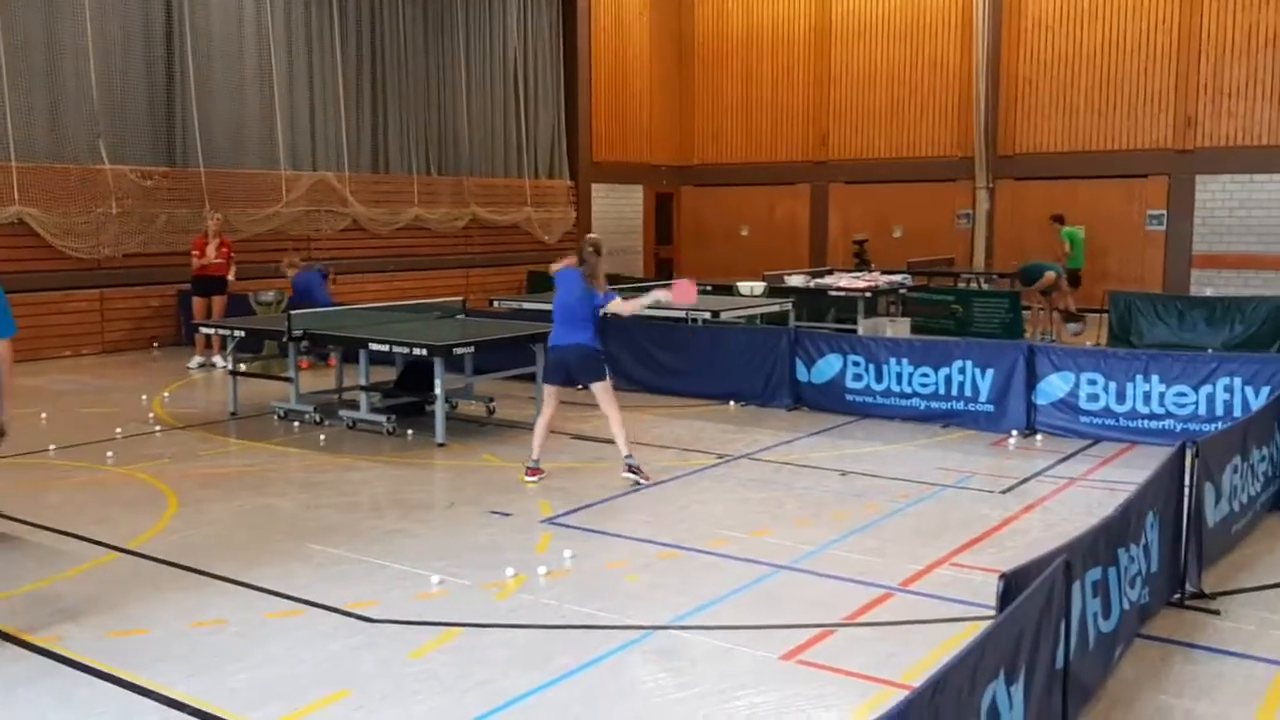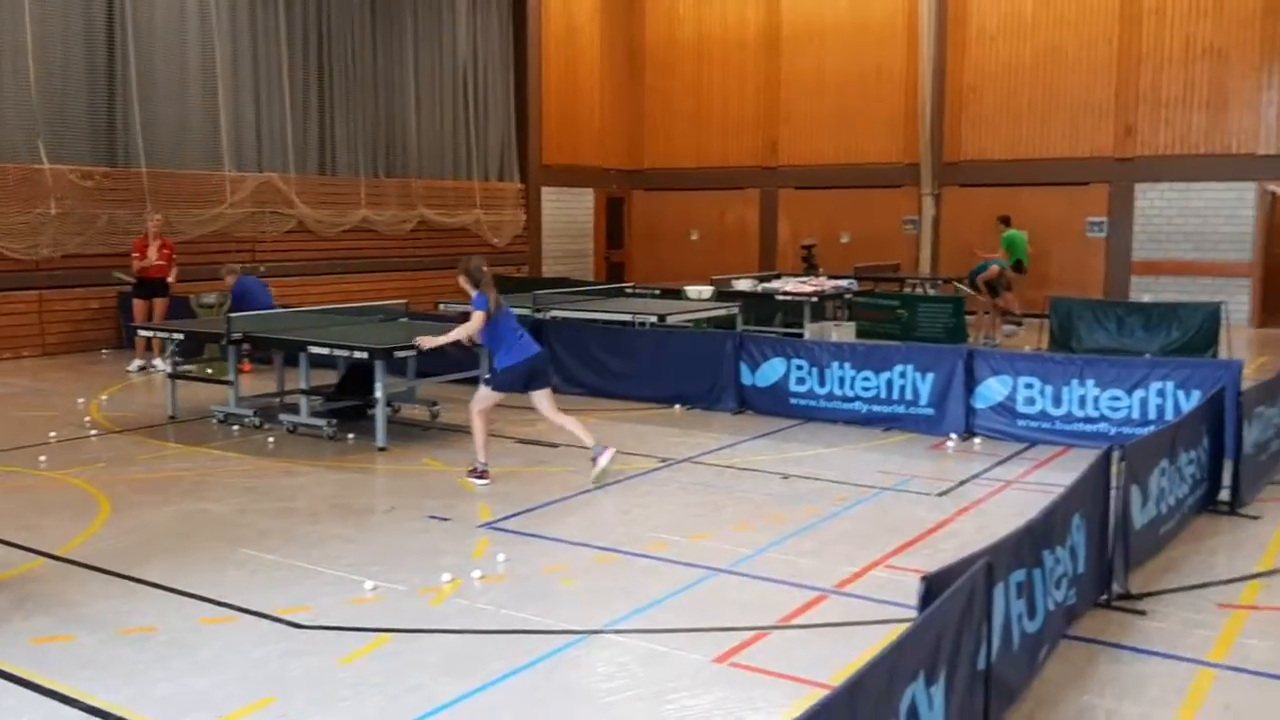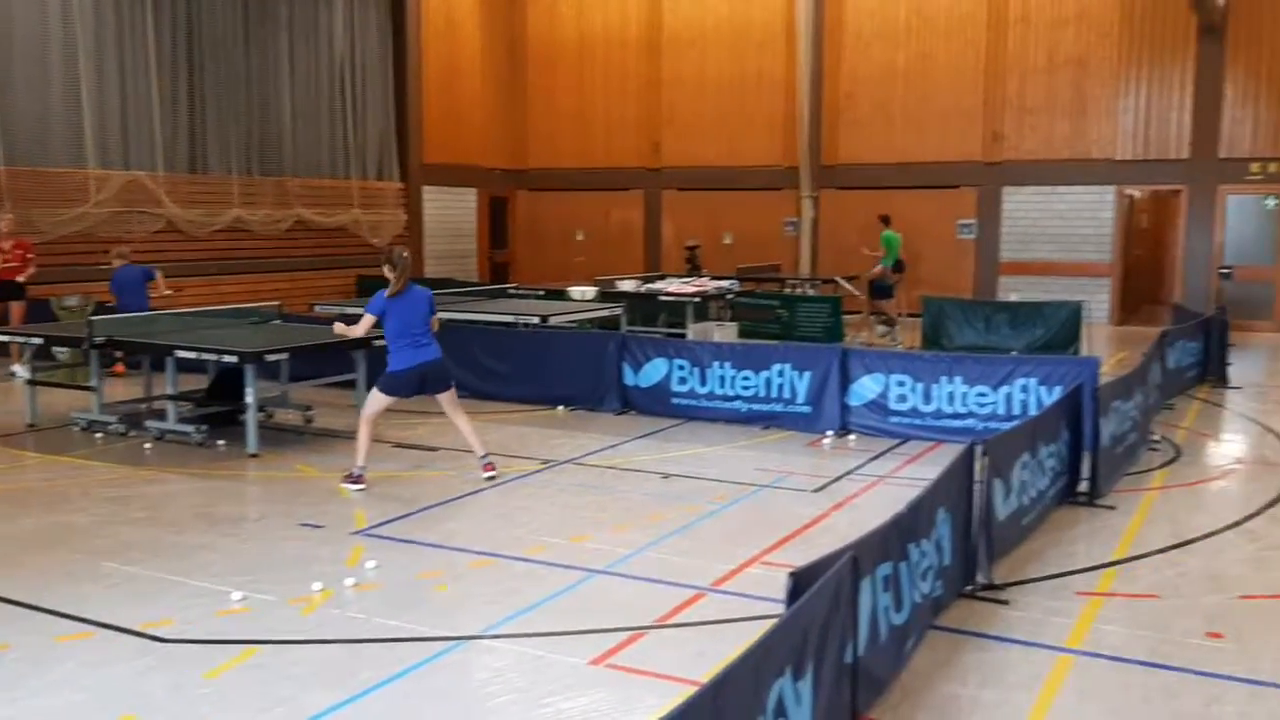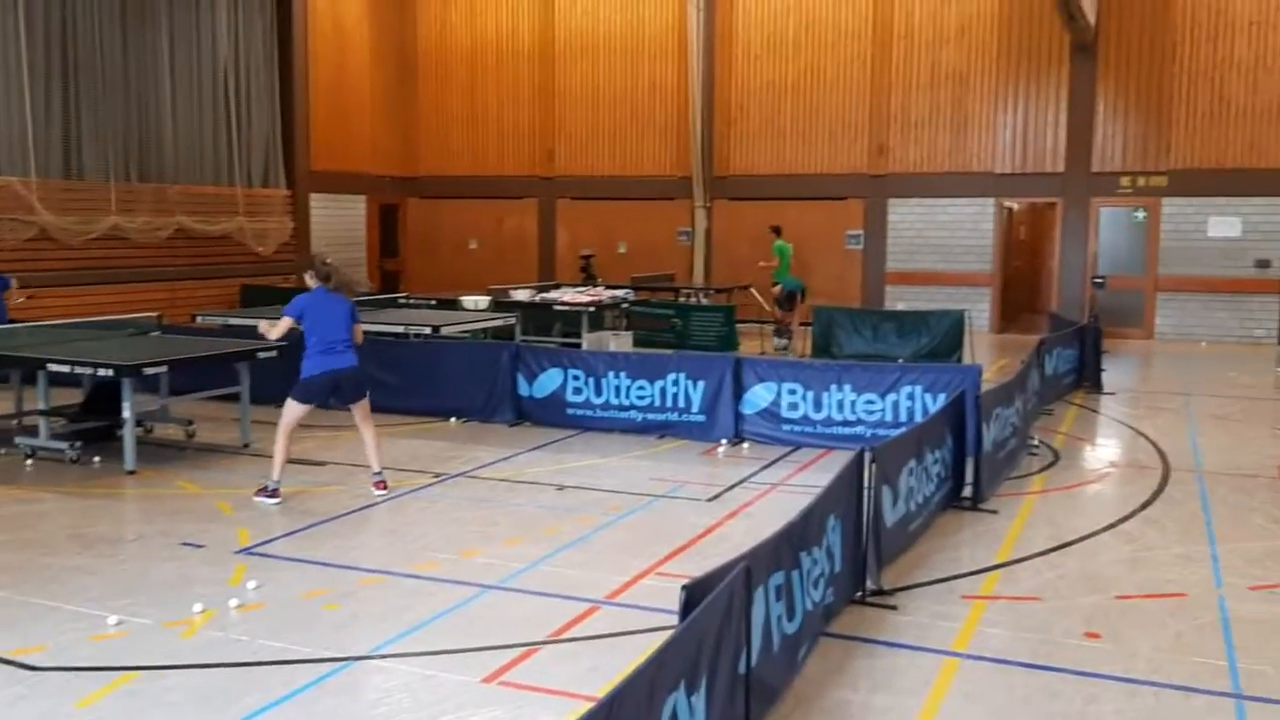
dt=0.4s
person 1, frame 1
left shoulder: (565, 275)
right shoulder: (595, 286)
left elbow: (555, 268)
right elbow: (625, 308)
left wrist: (575, 258)
right wrist: (653, 296)
left hip: (557, 351)
right hip: (585, 351)
left knee: (548, 409)
right knee: (611, 410)
left ankle: (532, 466)
right ankle: (629, 463)
person 1, frame 2
left shoulder: (481, 301)
right shoulder: (491, 297)
left elbow: (474, 326)
left wrist: (438, 340)
right wrist: (470, 336)
left hip: (511, 367)
right hip: (535, 358)
left knee: (477, 409)
right knee: (553, 413)
left ankle: (481, 469)
right ankle: (597, 449)
person 1, frame 3
left shoulder: (382, 298)
right shoulder: (425, 294)
left elbow: (360, 331)
left wrist: (343, 329)
left hip: (402, 368)
right hip: (434, 363)
left knee: (366, 416)
right knee: (457, 413)
left ankle: (357, 474)
right ankle: (486, 462)
person 1, frame 4
left shoulder: (302, 301)
right shoulder: (347, 301)
left elbow: (275, 334)
right elbow: (358, 338)
left wrist: (264, 327)
left hip: (315, 374)
right hip: (349, 371)
left knee: (284, 428)
right knee: (366, 424)
left ankle: (273, 487)
right ankle: (378, 479)
